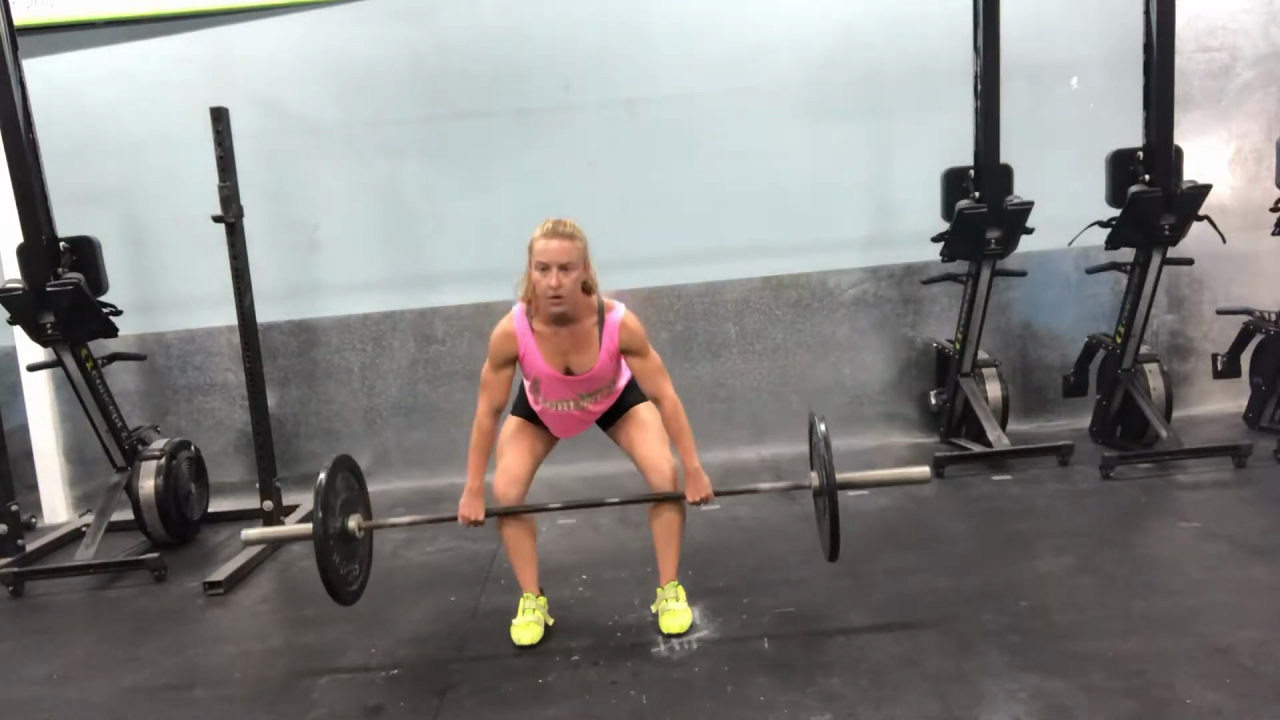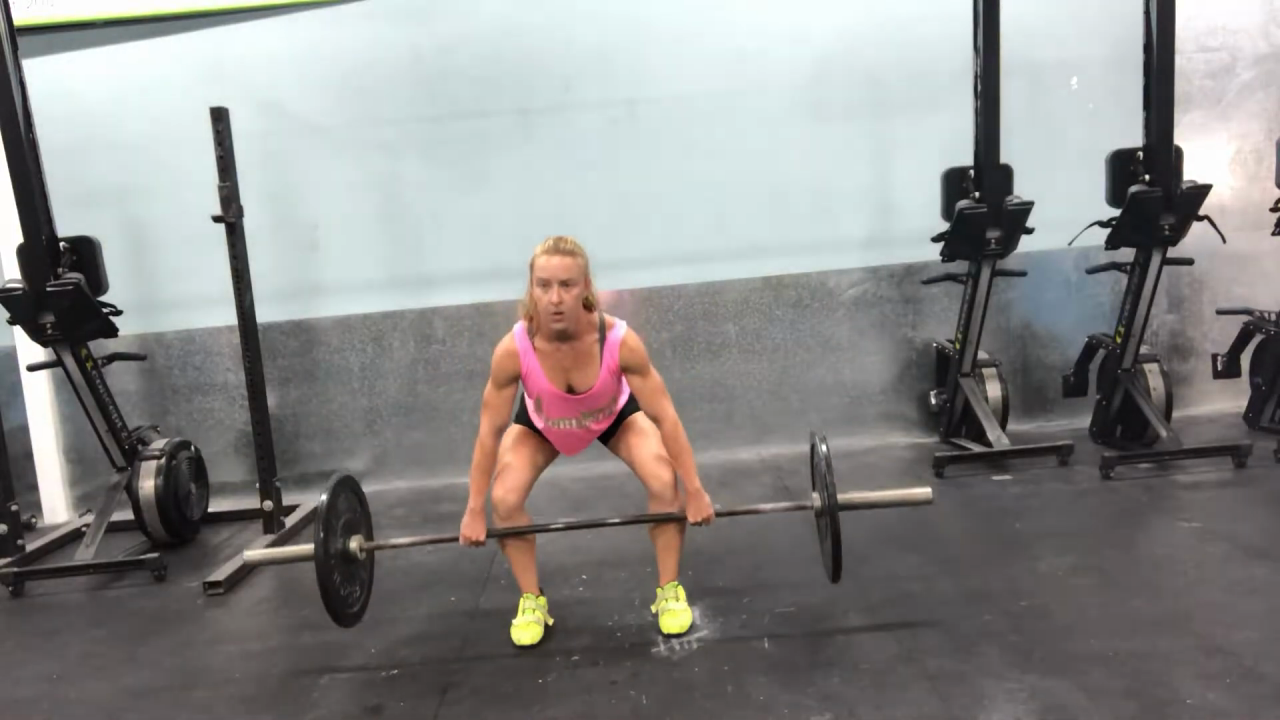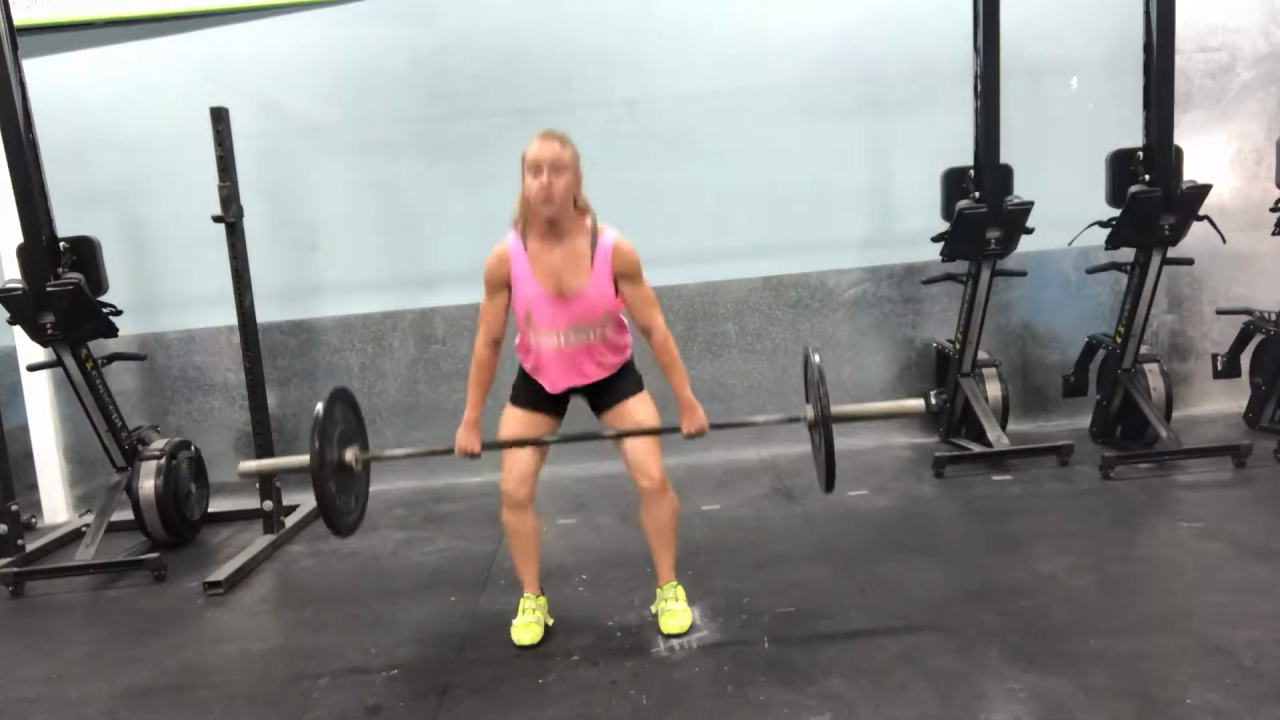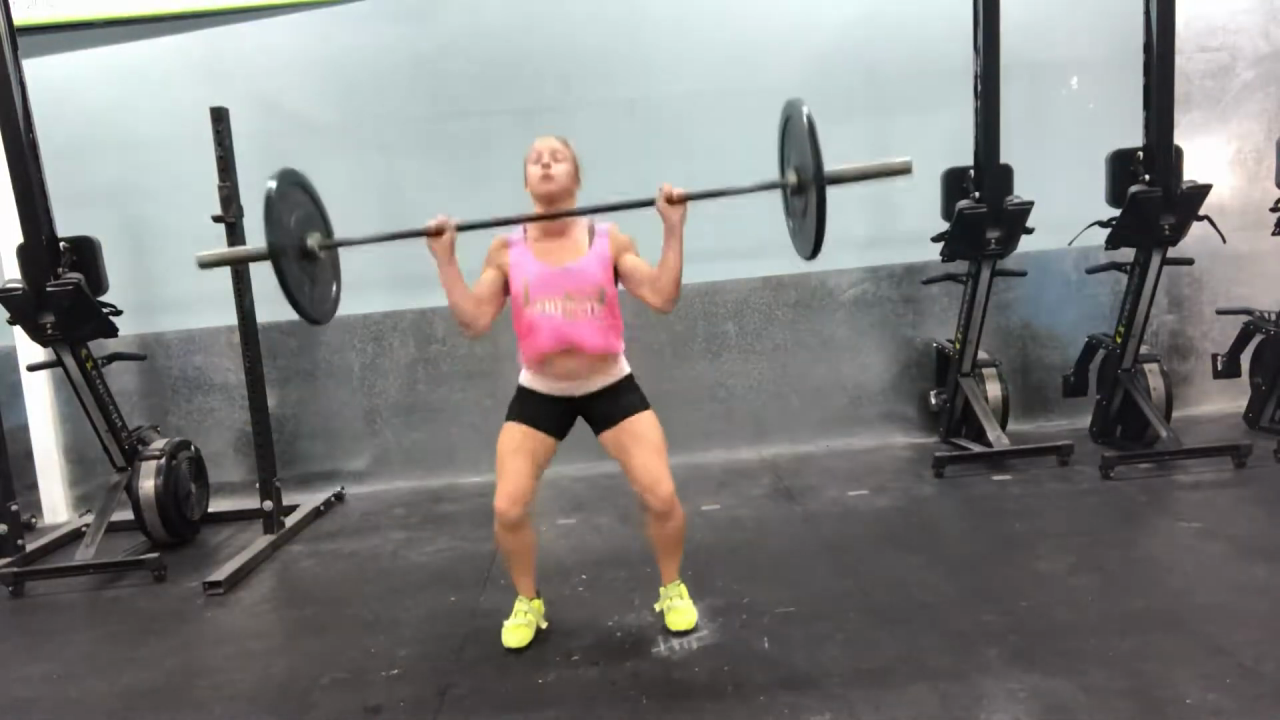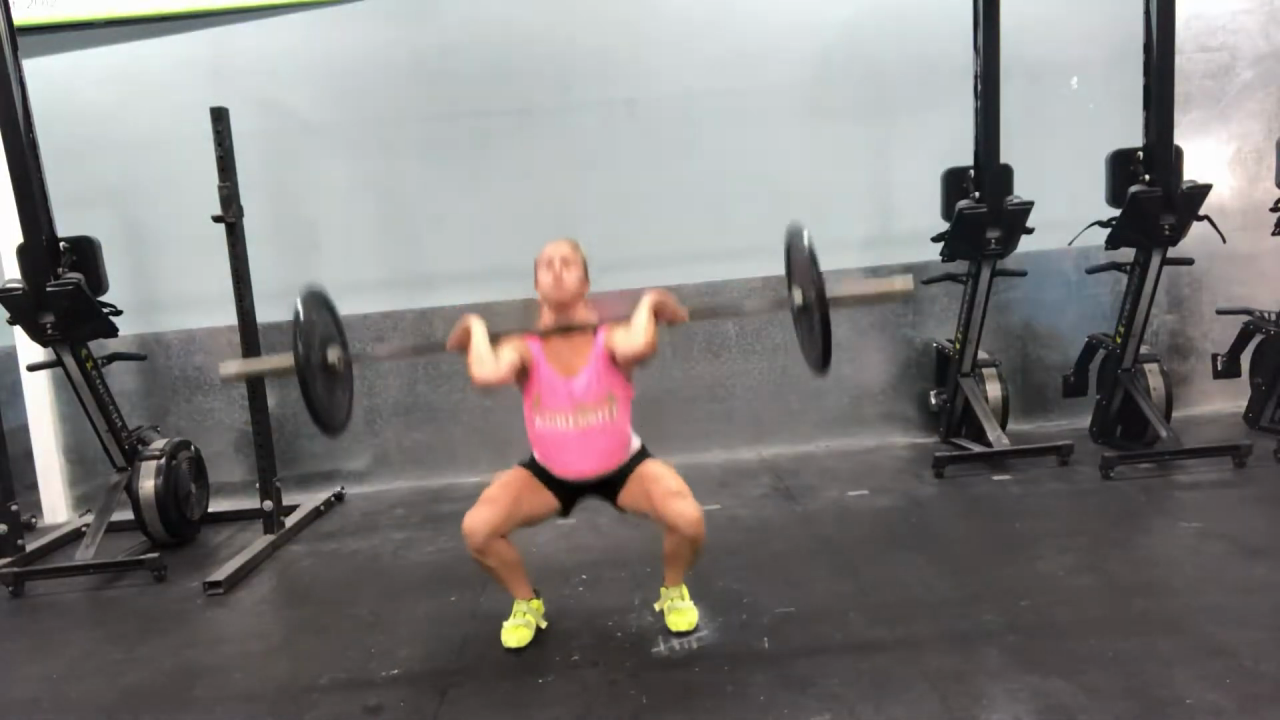
dt=0.4s
person 1, frame 1
left shoulder: (620, 323)
right shoulder: (510, 332)
left elbow: (664, 396)
right elbow: (488, 411)
left wrist: (693, 469)
right wrist: (473, 489)
left hip: (615, 397)
right hip: (539, 407)
left knee: (665, 477)
right knee: (506, 492)
left ankle: (670, 591)
right ankle: (531, 601)
person 1, frame 2
left shoulder: (620, 341)
right shoulder: (513, 349)
left elbow: (665, 417)
right elbow: (490, 431)
left wrist: (695, 489)
right wrist: (474, 508)
left hip: (615, 413)
right hip: (540, 423)
left knee: (665, 484)
right knee: (504, 500)
left ankle: (669, 592)
right ankle: (531, 602)
person 1, frame 3
left shoulder: (612, 249)
right shoulder: (505, 259)
left elbow: (653, 326)
right elbow: (488, 341)
left wrist: (687, 401)
right wrist: (470, 420)
left hip: (610, 374)
right hip: (539, 380)
left knee: (653, 480)
right knee: (514, 490)
left ankle: (669, 591)
right ankle: (532, 600)
person 1, frame 4
left shoulder: (607, 239)
right shoulder: (507, 249)
left elbow: (663, 299)
right elbow: (475, 323)
left wrist: (673, 226)
right wrist: (444, 256)
left hip: (610, 385)
right hip: (539, 392)
left knee: (661, 497)
right knee: (508, 510)
left ankle: (672, 590)
right ankle: (527, 602)
person 1, frame 5
left shoulder: (611, 340)
right shoulder: (524, 349)
left elbow: (640, 346)
right elbow: (485, 375)
left wrist: (649, 304)
right wrist: (477, 330)
left hip: (621, 465)
right hip: (551, 472)
left knee: (689, 520)
right knee: (476, 530)
left ankle: (673, 591)
right ankle: (526, 604)
